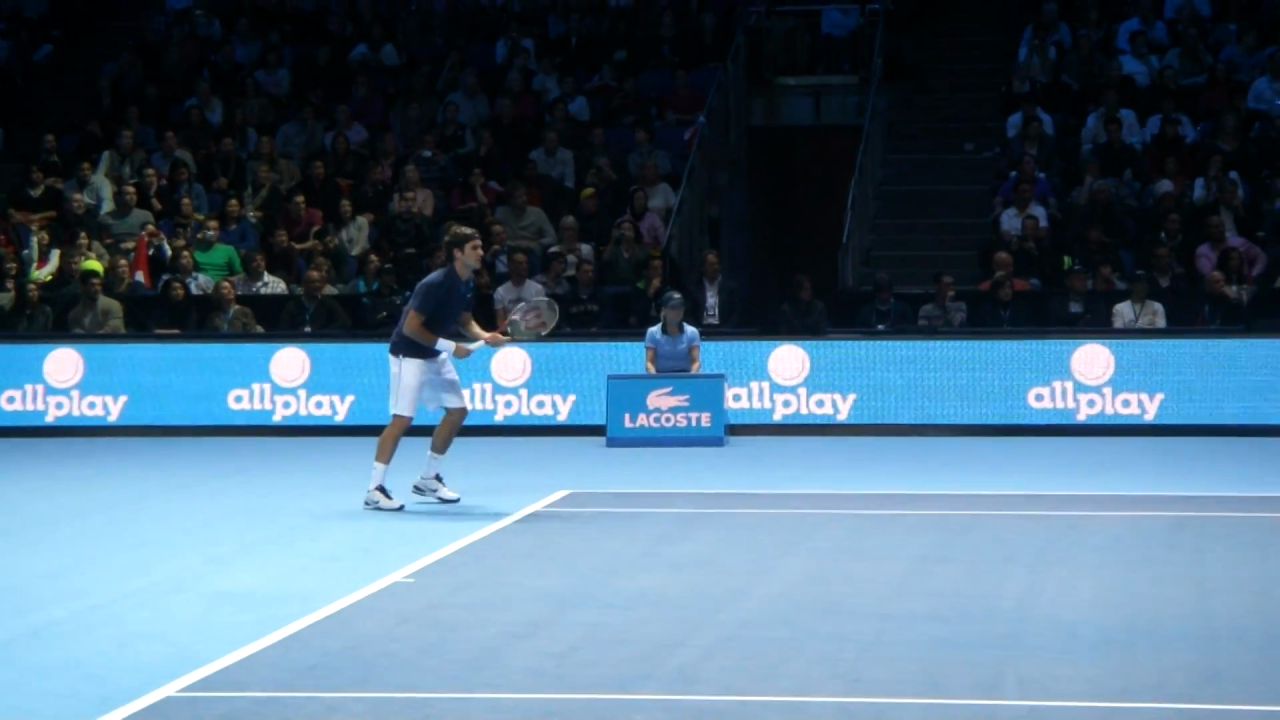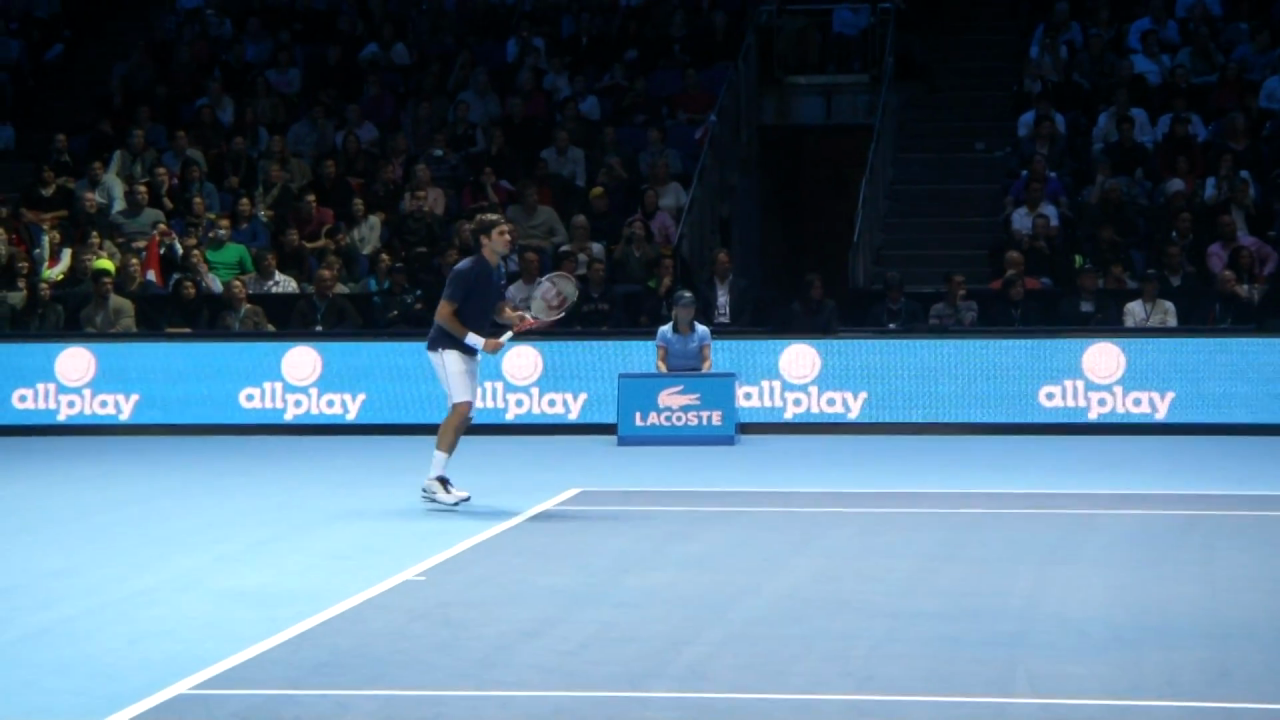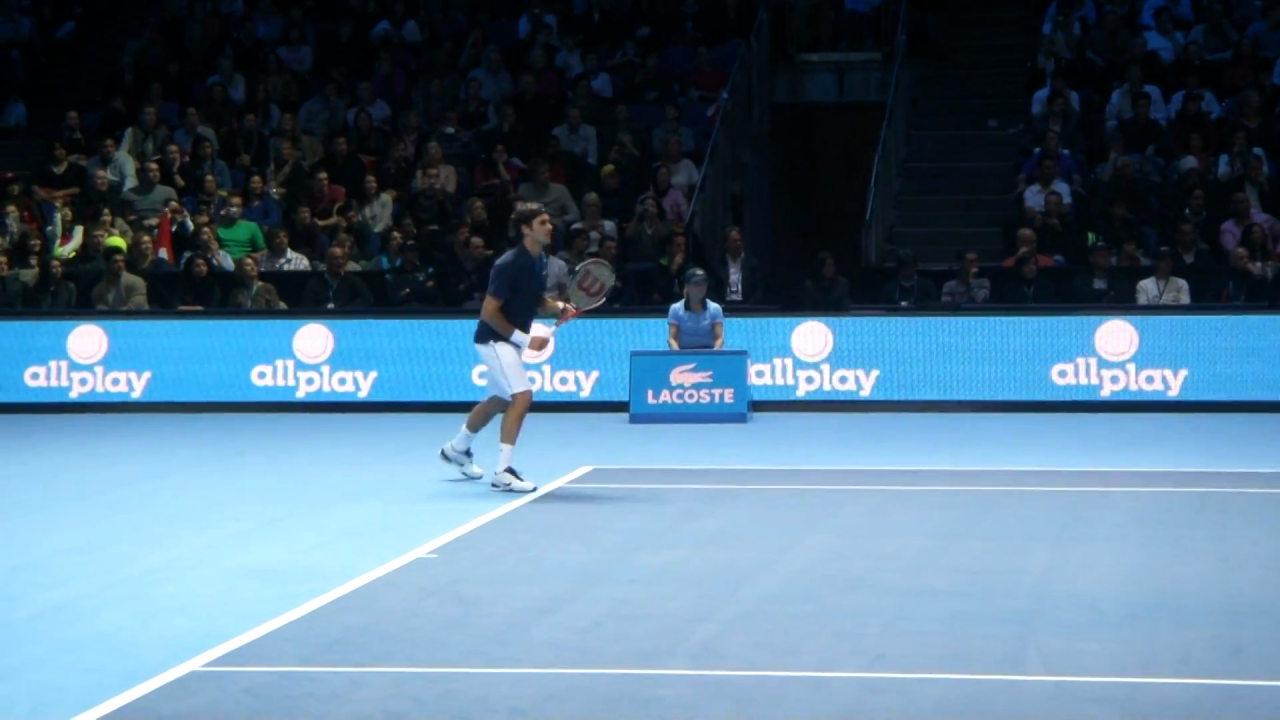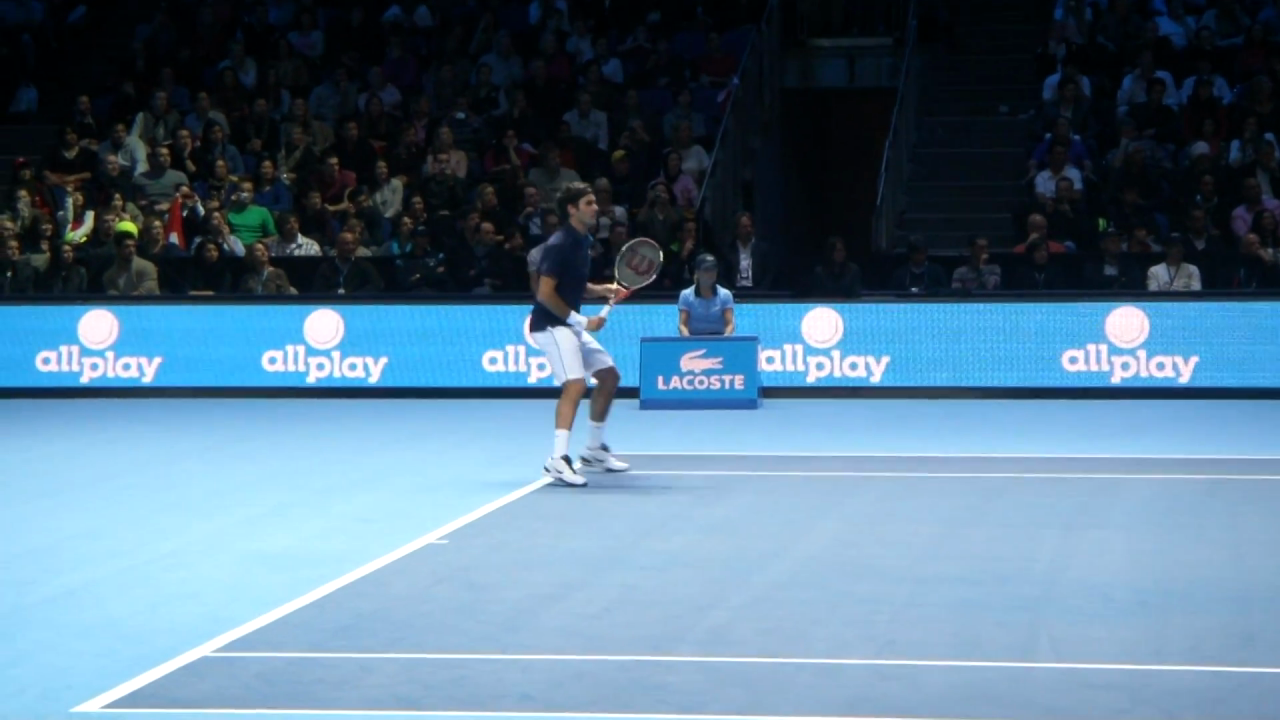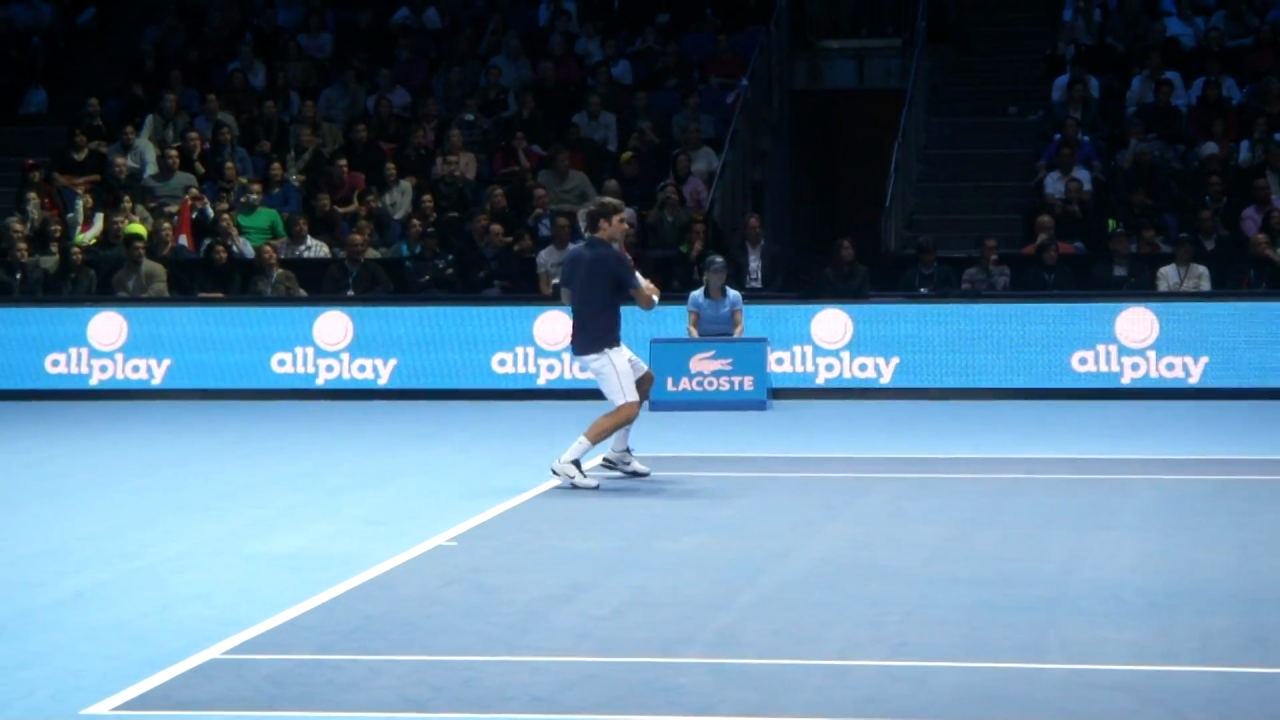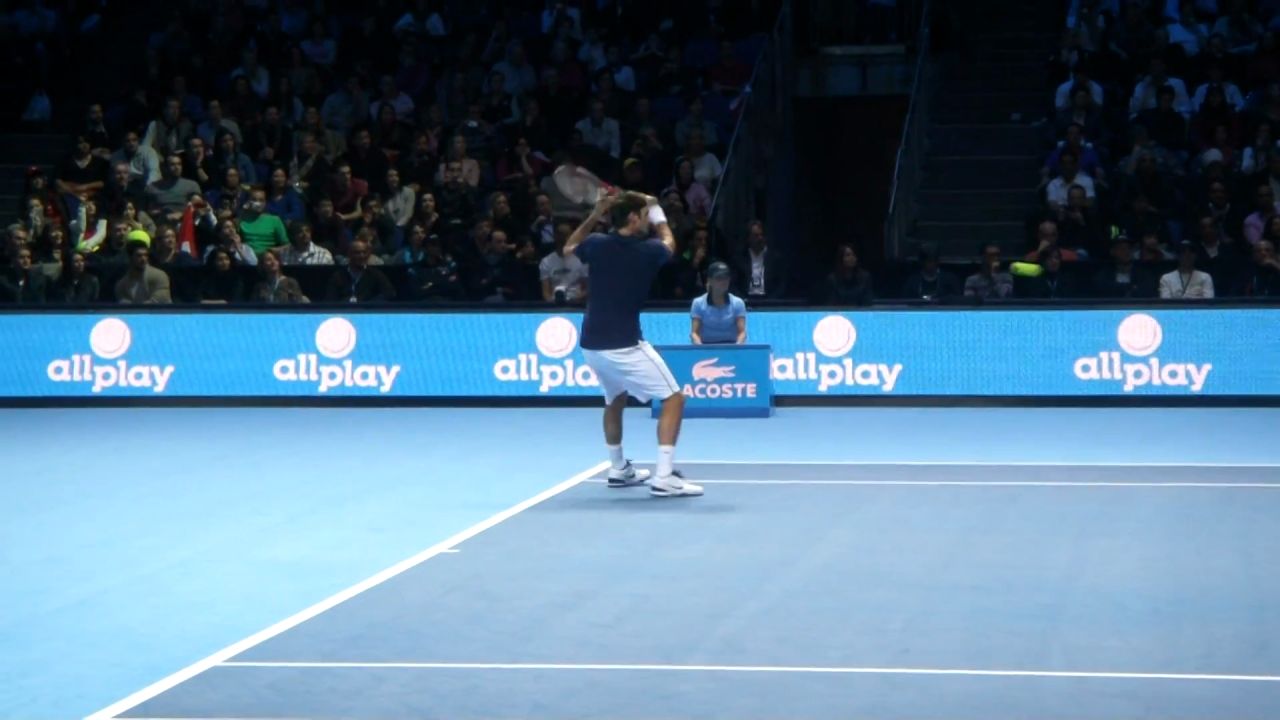
dt=0.3s
person 1, frame 1
left shoulder: (467, 284)
right shoulder: (436, 283)
left elbow: (465, 321)
right elbow: (410, 327)
left wrist: (484, 336)
right wrist: (450, 347)
left hip: (434, 355)
right hip: (409, 354)
left knee: (457, 411)
right knee: (403, 419)
left ankle: (428, 479)
right ankle: (375, 489)
person 1, frame 2
left shoulder: (499, 271)
right shoulder: (465, 271)
left elbow: (499, 312)
right elbow: (442, 316)
left wrist: (517, 318)
right wrist: (479, 341)
left hip: (468, 351)
right hip: (446, 347)
left knee: (461, 413)
right knee: (462, 407)
left ankle: (436, 482)
right ankle: (435, 476)
person 1, frame 3
left shoulder: (540, 261)
right shoulder: (508, 265)
left elbow: (540, 302)
right elbow: (489, 312)
left wrist: (559, 307)
right wrist: (524, 338)
left hip: (510, 341)
right hip: (494, 339)
left knee: (499, 401)
right knee: (523, 396)
left ankle: (456, 449)
right ankle: (503, 472)
person 1, frame 4
left shoulder: (583, 241)
right shoulder: (558, 244)
right elbow: (544, 294)
left wrist: (605, 290)
right wrist: (579, 319)
left hip: (569, 326)
right hip: (550, 327)
left knee: (609, 374)
right knee: (575, 385)
left ankle: (595, 449)
right ankle: (558, 460)
person 1, frame 5
left shoulder: (574, 255)
right shoulder: (613, 257)
left elbow: (566, 297)
right elbow: (646, 300)
right wrist: (647, 289)
left hip: (591, 342)
right hip: (600, 346)
left knee: (644, 379)
right knee: (628, 407)
left ankle: (618, 453)
right ankle: (567, 462)
person 1, frame 6
left shoulder: (597, 244)
right shoulder: (650, 250)
left elbow: (570, 247)
right elbow: (668, 245)
left wrist: (595, 215)
right wrist: (658, 214)
left hip: (591, 345)
right hip: (625, 345)
left knee: (617, 399)
right knee: (673, 399)
left ankle: (619, 469)
right ankle: (665, 476)
